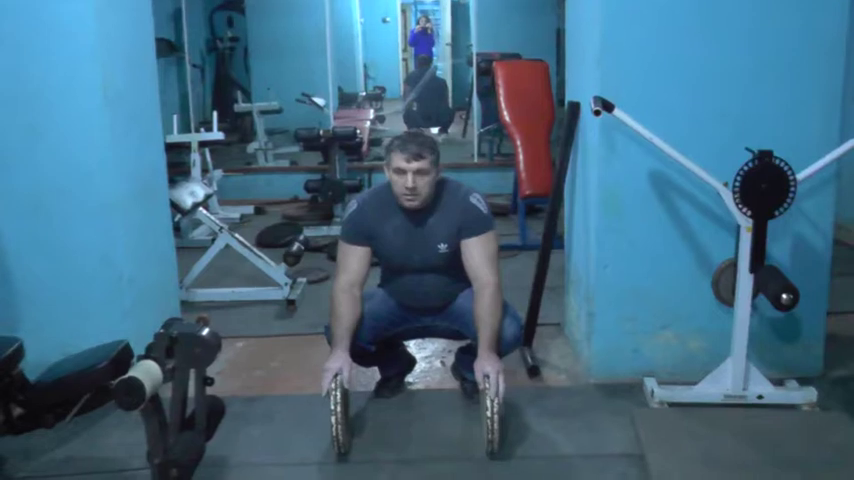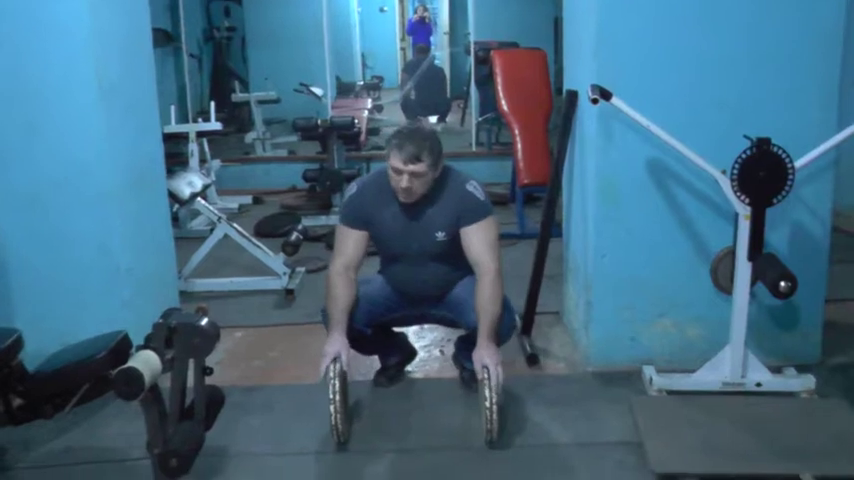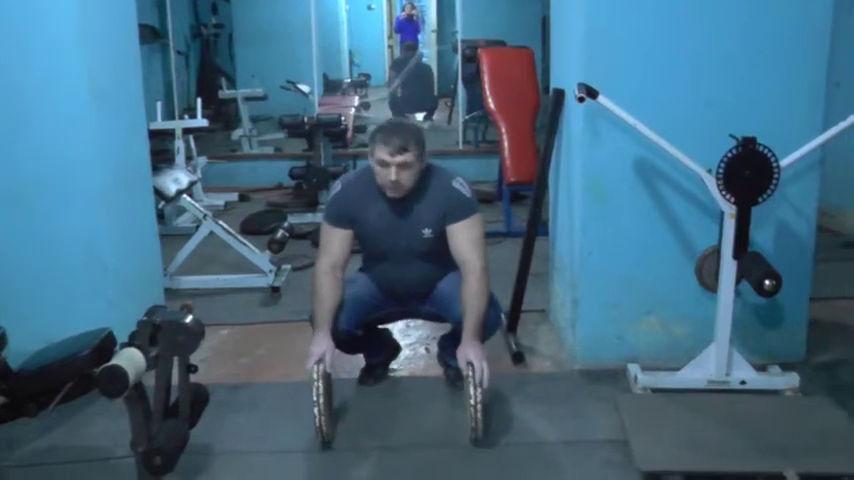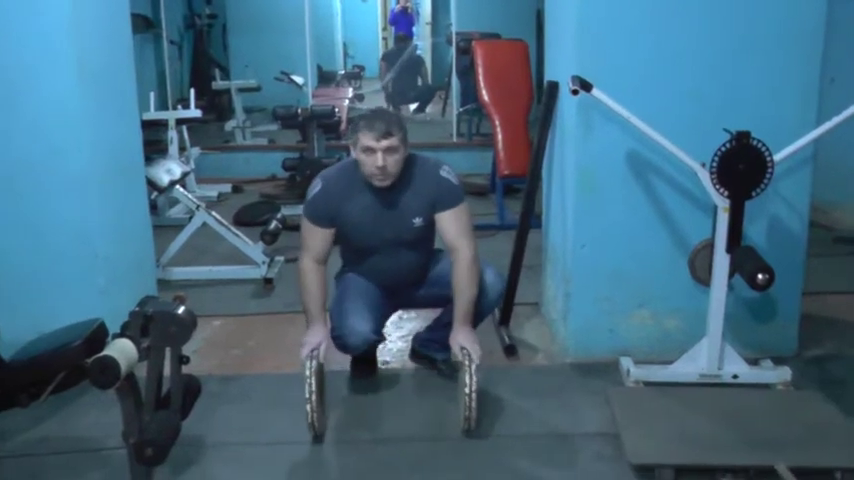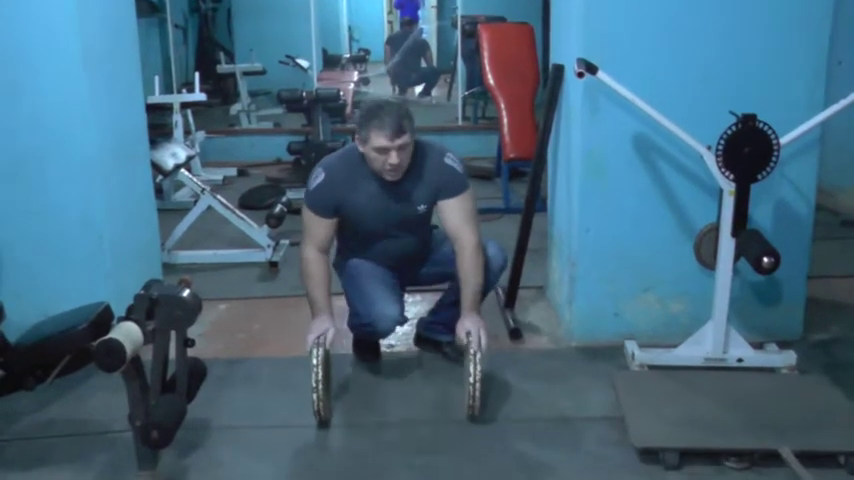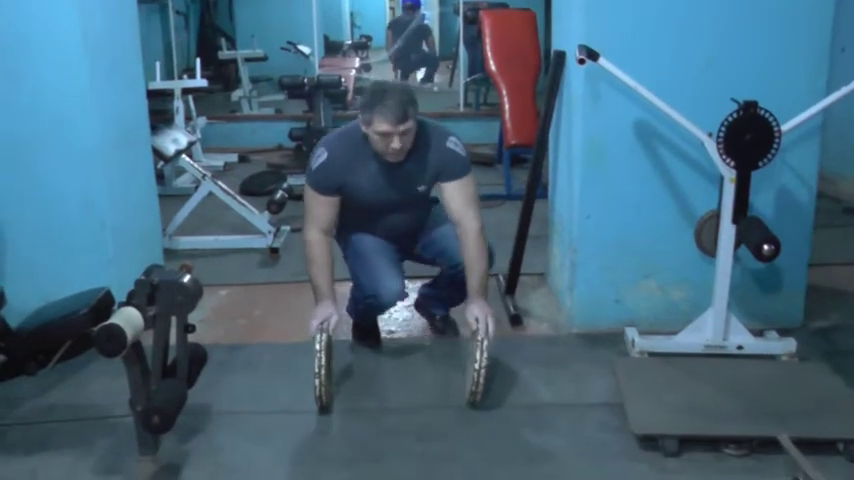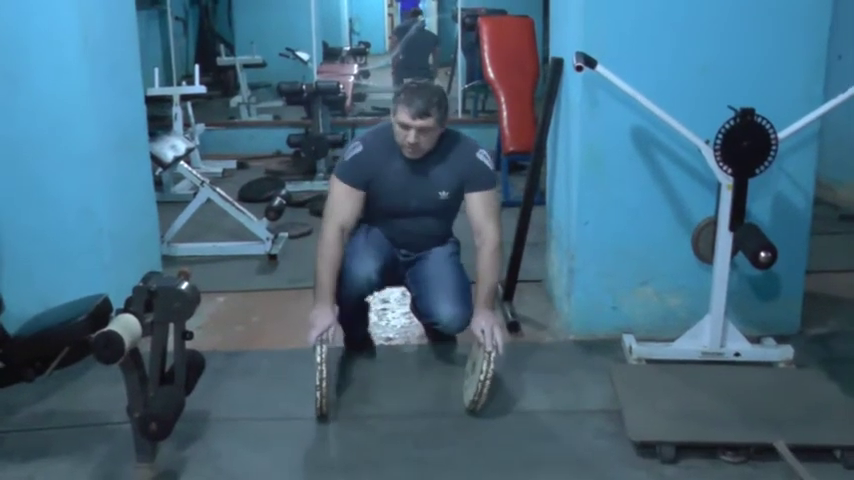
dt=0.4s
person 1, frame 1
left shoulder: (467, 204)
right shoulder: (363, 209)
left elbow: (486, 281)
right elbow: (348, 285)
left wrist: (486, 352)
right wrist: (340, 350)
left hip: (456, 300)
right hip: (396, 302)
left knee: (508, 332)
right knee: (343, 334)
left ankle: (468, 366)
right ankle: (394, 366)
person 1, frame 2
left shoulder: (466, 193)
right shoulder: (363, 193)
left elbow: (488, 268)
right elbow: (343, 267)
left wrist: (485, 341)
right wrist: (336, 332)
left hip: (455, 287)
right hip: (395, 290)
left knee: (499, 323)
right knee: (339, 317)
left ankle: (467, 356)
right ankle: (395, 354)
person 1, frame 3
left shoulder: (451, 190)
right shoulder: (347, 192)
left elbow: (474, 266)
right elbow: (329, 267)
left wrist: (470, 339)
right wrist: (322, 333)
left hip: (439, 283)
right hip: (378, 286)
left knee: (486, 316)
right knee: (332, 320)
left ankle: (451, 354)
right ankle: (380, 351)
person 1, frame 4
left shoulder: (437, 178)
right shoulder: (328, 188)
left elbow: (463, 251)
right elbow: (312, 260)
left wrist: (461, 325)
right wrist: (316, 324)
left hip: (425, 273)
right hip: (364, 280)
left knee: (491, 284)
right knee: (353, 335)
left ankle: (430, 347)
right ankle: (365, 350)
person 1, frame 5
left shoulder: (441, 164)
right shoulder: (330, 176)
left elbow: (466, 240)
right elbow: (314, 250)
left wrist: (469, 312)
right wrist: (322, 314)
left hip: (423, 252)
right hip: (364, 261)
left knee: (492, 257)
right knee: (384, 318)
left ankle: (435, 331)
right ankle: (364, 332)
person 1, frame 6
left shoulder: (443, 145)
right shoulder: (333, 154)
left elbow: (469, 223)
right elbow: (317, 231)
left wrist: (477, 298)
right wrist: (325, 300)
left hip: (422, 223)
right hip: (364, 234)
left knee: (477, 253)
right knee: (387, 291)
left ankle: (433, 304)
right ankle: (362, 315)
person 1, frame 7
left shoulder: (471, 158)
right shoulder: (365, 150)
left elbow: (488, 235)
right elbow: (336, 226)
left wrist: (484, 308)
right wrist: (324, 303)
left hip: (434, 249)
right hip: (377, 239)
left knee: (452, 318)
right knee: (359, 275)
left ankle: (426, 310)
right ankle: (354, 328)
